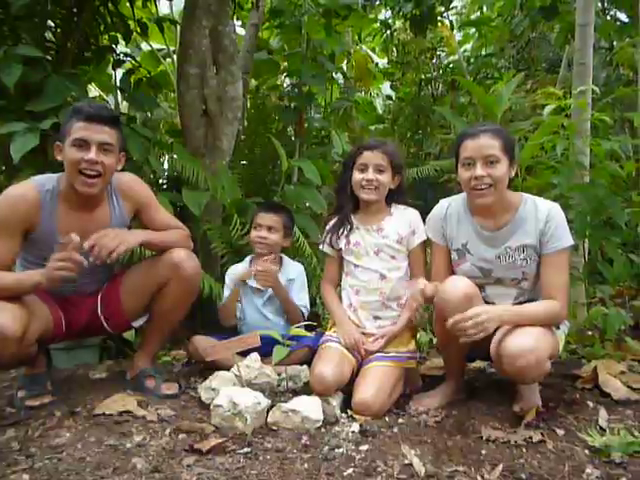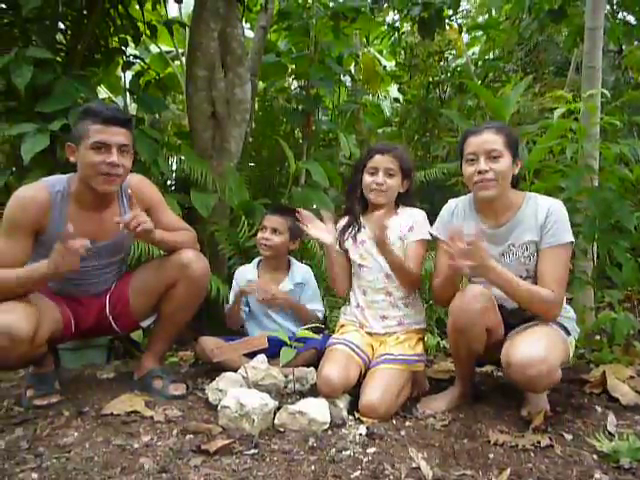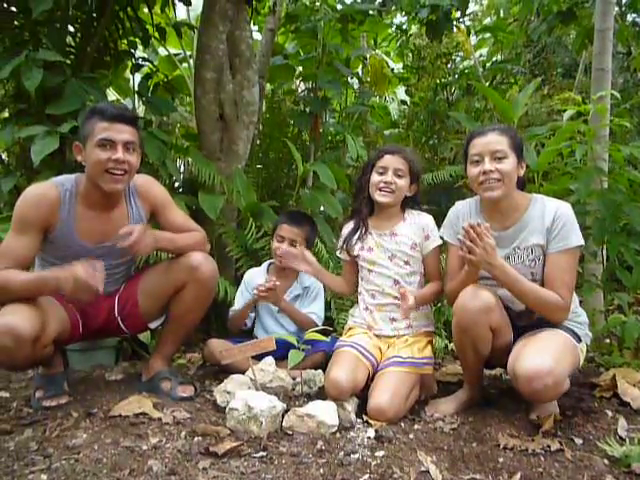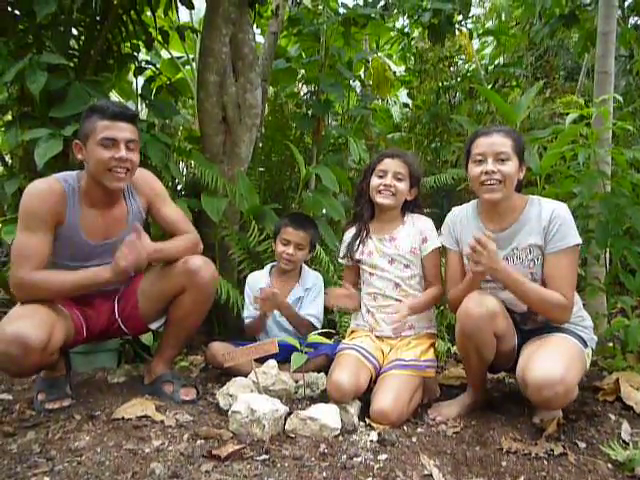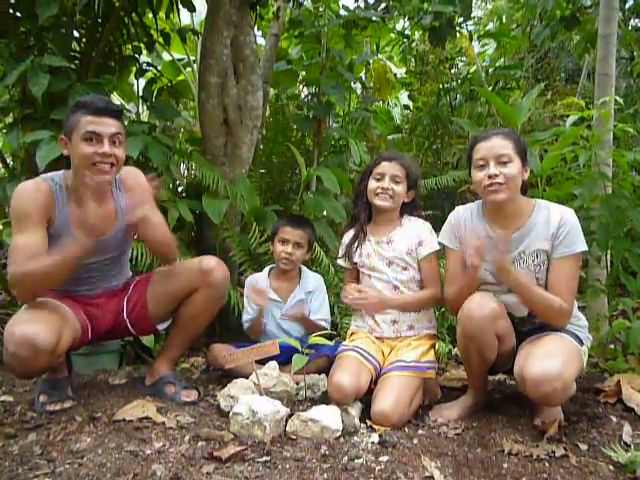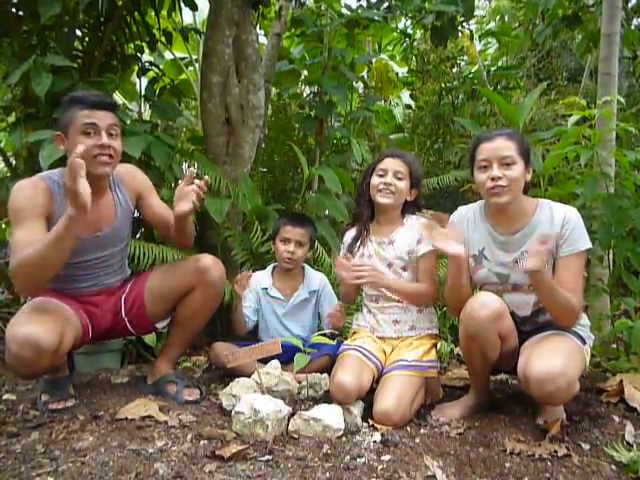
dt=0.5s
person 1, frame 1
left shoulder: (128, 189)
left elbow: (184, 238)
left wrist: (137, 235)
right wrist: (42, 276)
left hip: (105, 301)
right hip: (43, 304)
left knee: (184, 264)
left ankle: (142, 365)
right ankle: (35, 363)
person 1, frame 2
left shoulder: (137, 189)
right shoulder: (34, 200)
left elbow: (191, 241)
left wrist: (153, 234)
right wrist: (49, 268)
left hip: (113, 301)
right hip: (51, 303)
left knee: (193, 265)
left ankle: (149, 365)
right ankle: (43, 364)
person 1, frame 3
left shoulder: (145, 190)
right shoulder: (43, 198)
left elbow: (201, 241)
left wrist: (157, 239)
right wrist: (59, 279)
left hip: (122, 301)
right hip: (60, 304)
left knee: (202, 267)
left ankle: (157, 367)
right ankle: (52, 364)
person 1, frame 4
left shoulder: (143, 183)
right shoulder: (45, 194)
left elbow: (193, 241)
left wrist: (150, 252)
right wrist: (109, 272)
left hip: (124, 300)
right hip: (62, 305)
left knee: (201, 271)
left ankle: (159, 369)
right ankle: (55, 368)
person 1, frame 5
left shoulder: (131, 180)
right shoulder: (35, 194)
left elbow: (169, 257)
left wrist: (143, 224)
right wrist: (85, 238)
left hip: (124, 298)
right hip: (64, 305)
left knee: (213, 272)
right knee: (26, 345)
left ankle: (161, 370)
right ankle: (57, 370)
person 1, frame 6
left shoulder: (129, 177)
right shoulder: (32, 192)
left elbow: (182, 240)
right elbow: (24, 280)
left wrist: (182, 215)
right wrist: (77, 214)
left hip: (123, 297)
right hip: (64, 304)
left knee: (209, 270)
right knee: (28, 346)
left ankle: (162, 369)
right ankle: (58, 371)
person 2, frame 1
left shoulder: (545, 215)
right shoulder: (445, 213)
left elbow: (558, 307)
right elbow: (439, 287)
left wrist: (499, 314)
right wrist: (426, 290)
left hip: (531, 321)
right hip: (472, 324)
left knee: (518, 356)
right knee: (456, 290)
left ankle: (528, 381)
right ankle: (453, 382)
person 2, frame 2
left shoulder: (548, 213)
right shoulder: (452, 212)
left elbow: (550, 306)
right elbow: (443, 297)
left wrist: (487, 266)
right wrist: (453, 268)
left hip: (541, 322)
right hip: (484, 328)
left knee: (526, 364)
right knee: (472, 298)
left ankle: (534, 388)
right ankle: (462, 386)
person 2, frame 3
left shoulder: (556, 214)
right shoulder: (460, 214)
left elbow: (559, 309)
right elbow: (453, 299)
left wrist: (496, 265)
right wrist: (474, 267)
left hip: (553, 326)
right hip: (492, 329)
left knee: (534, 376)
right knee: (473, 299)
left ankle: (546, 391)
right ankle: (471, 389)
person 2, frame 4
left shoulder: (553, 215)
right shoulder: (458, 220)
left elbow: (562, 309)
right elbow: (454, 304)
left wrist: (499, 269)
right wrist: (474, 276)
left hip: (557, 329)
right hip: (494, 333)
left knee: (545, 385)
right knee: (477, 307)
left ankle: (551, 395)
right ankle: (475, 393)
person 2, frame 5
left shoulder: (560, 220)
right shoulder: (461, 220)
left elbow: (560, 315)
right elbow: (454, 305)
left wrist: (509, 273)
right wrist: (471, 271)
left hip: (553, 329)
right hip: (492, 336)
left knee: (544, 381)
right knee: (480, 308)
left ankle: (549, 397)
right ankle: (476, 394)
person 2, frame 6
left shoulder: (563, 219)
right shoulder: (464, 219)
left elbow: (570, 316)
right elbow: (455, 306)
left wrist: (539, 275)
right wrist: (458, 263)
left hip: (555, 329)
right hip: (494, 335)
left knee: (546, 380)
right knee: (482, 306)
left ankle: (551, 397)
right ankle: (478, 394)
person 3, frame 1
left shoulder: (408, 219)
right shoulder: (339, 225)
left elbow: (419, 282)
right elbow: (328, 284)
left wrist: (399, 327)
right wrist: (343, 324)
left hip: (393, 329)
right hip: (350, 324)
left knee: (366, 404)
right knee: (323, 382)
left ankle: (400, 373)
right ankle: (361, 367)
person 3, frame 2
left shoulder: (414, 218)
right shoulder: (348, 224)
left elbow: (413, 282)
right elbow: (339, 286)
left wrist: (384, 246)
right wrist: (329, 245)
left hip: (401, 328)
right hip: (356, 324)
left knee: (373, 406)
right knee: (330, 384)
left ankle: (408, 375)
right ankle: (370, 372)
person 3, frame 3
left shoulder: (422, 224)
right shoulder: (354, 230)
left elbow: (437, 283)
left wrist: (416, 298)
right wrist: (315, 269)
left hip: (410, 331)
right hip: (364, 326)
left knee: (381, 409)
right knee: (337, 387)
left ankle: (416, 379)
right ankle: (378, 375)
person 3, frame 4
left shoulder: (422, 228)
right shoulder: (355, 234)
left elbow: (438, 289)
left wrist: (412, 306)
right wrist: (345, 298)
left hip: (413, 333)
right hip: (368, 328)
left knee: (384, 412)
right knee: (339, 389)
left ankle: (419, 383)
right ankle: (386, 378)
person 3, frame 5
left shoulder: (419, 230)
right shoulder: (353, 237)
left elbow: (434, 293)
left wrist: (388, 301)
right wrist: (352, 295)
left hip: (413, 335)
right hip: (367, 331)
left knee: (386, 415)
right knee: (341, 390)
left ankle: (421, 384)
right ankle: (381, 378)
person 3, frame 6
left shoulder: (421, 227)
right shoulder: (355, 236)
left elbow: (428, 294)
right elbow: (349, 299)
left wrist: (380, 279)
right wrist: (346, 280)
left hip: (416, 333)
right hip: (370, 328)
left knee: (388, 414)
right knee: (343, 390)
left ankle: (422, 383)
right ankle: (393, 379)
person 4, frame 1
left shoulder: (295, 271)
right shoulder: (236, 271)
left elbow: (298, 321)
right elbow: (227, 321)
left wrist: (277, 287)
right wrist: (239, 282)
left hip: (286, 344)
left knee: (314, 341)
right knee: (197, 344)
person 4, frame 2
left shoulder: (303, 274)
right shoulder: (244, 274)
left elbow: (316, 323)
right elbow: (233, 324)
left wrist: (290, 303)
right wrist: (239, 296)
left hip: (292, 346)
left knee: (321, 343)
right knee: (204, 344)
person 4, frame 3
left shoulder: (311, 279)
right shoulder: (253, 277)
left elbow: (312, 328)
right elbow: (234, 326)
left wrist: (281, 303)
right wrist: (254, 301)
left hip: (299, 349)
left knee: (329, 346)
right knee: (212, 347)
person 4, frame 4
left shoulder: (314, 281)
right shoulder: (256, 280)
left elbow: (309, 330)
right elbow: (251, 331)
left wrist: (282, 305)
right wrist: (265, 312)
left knee: (331, 349)
right knee: (214, 350)
person 4, frame 5
left shoulder: (315, 283)
right shoulder: (255, 282)
left elbow: (322, 334)
right elbow: (253, 335)
left wrist: (304, 320)
right wrist: (261, 310)
left knee: (333, 350)
right knee: (215, 352)
person 4, frame 6
left shoulder: (318, 281)
right shoulder: (258, 280)
left elbow: (332, 328)
right elbow: (240, 330)
left wrist: (337, 323)
right wrist: (239, 299)
left hip: (306, 352)
left knee: (337, 349)
right knee: (218, 350)
